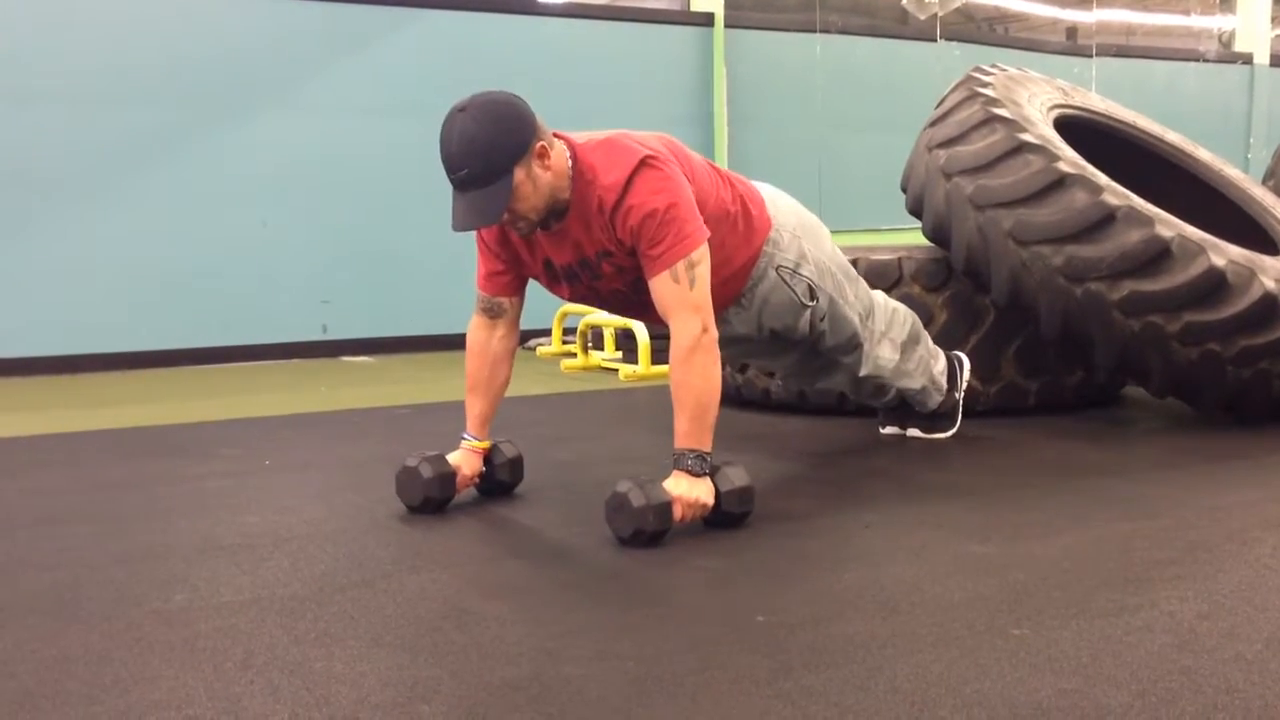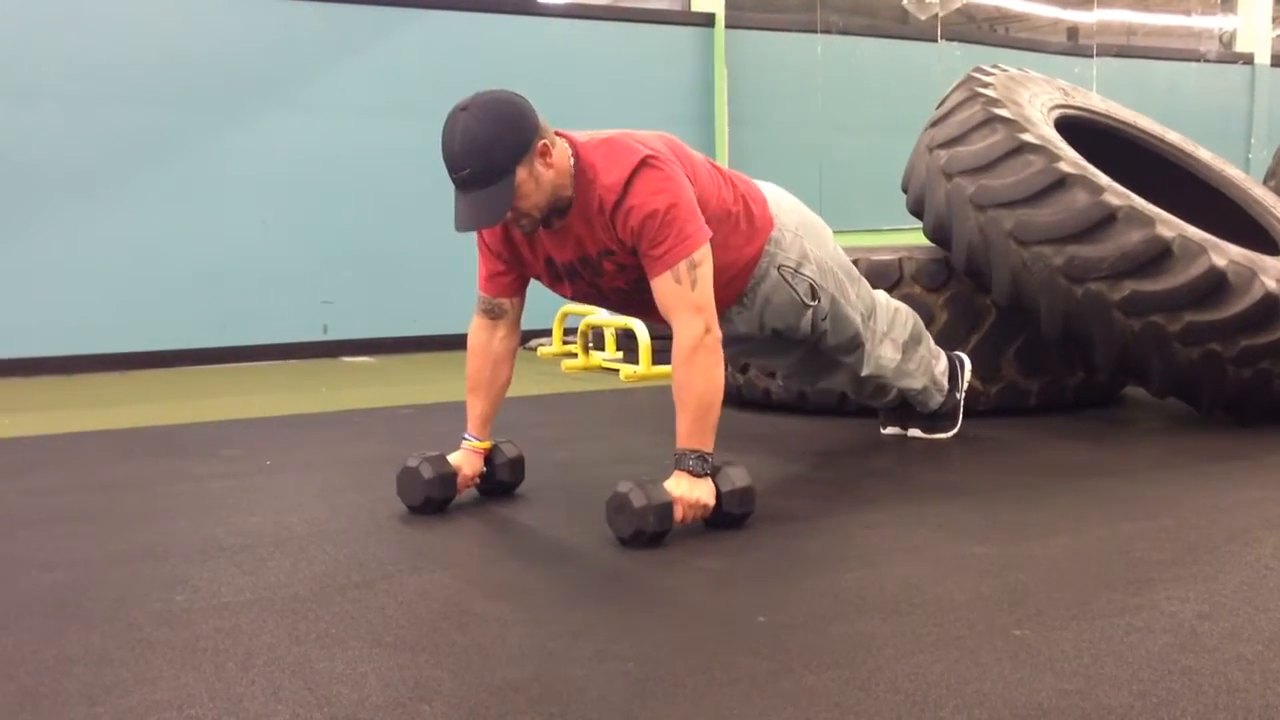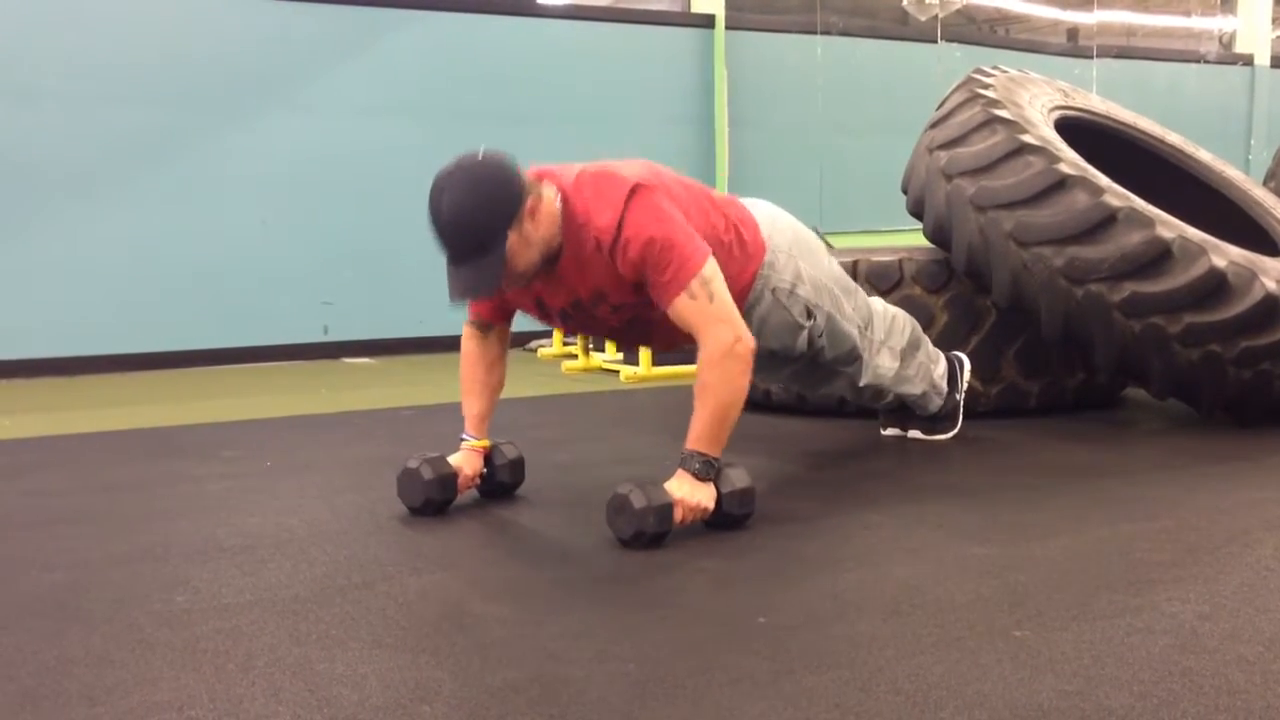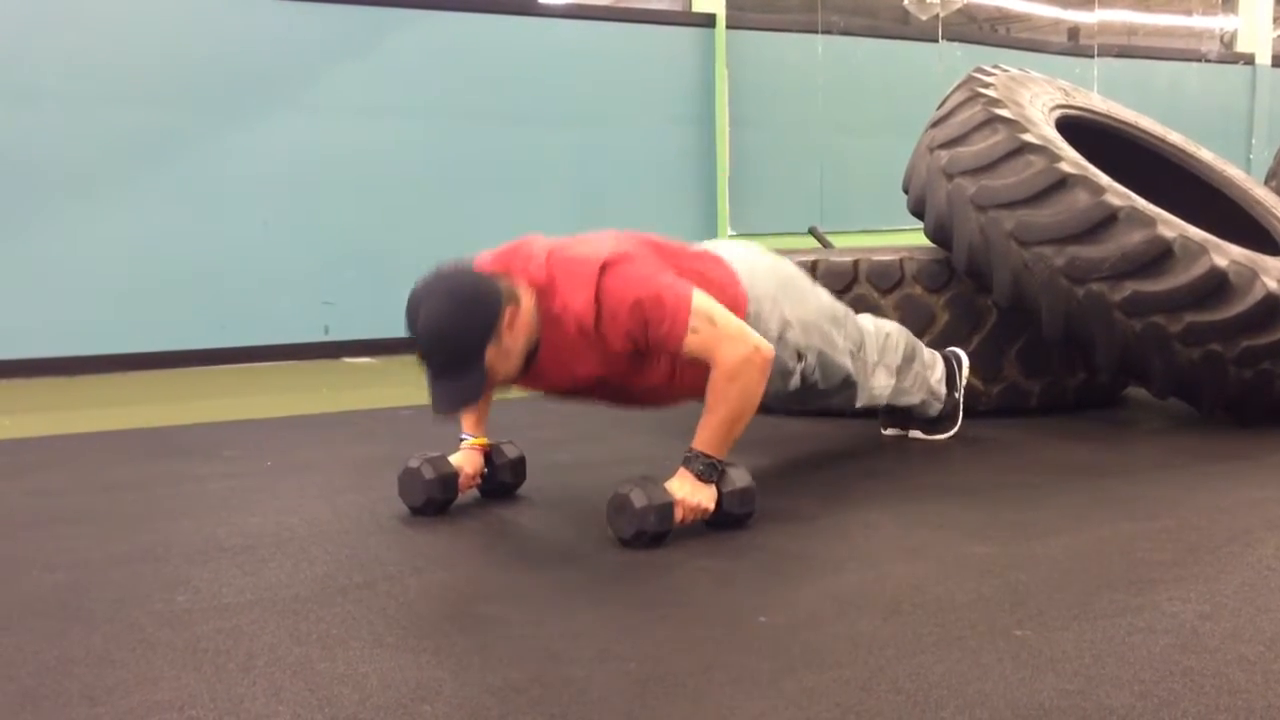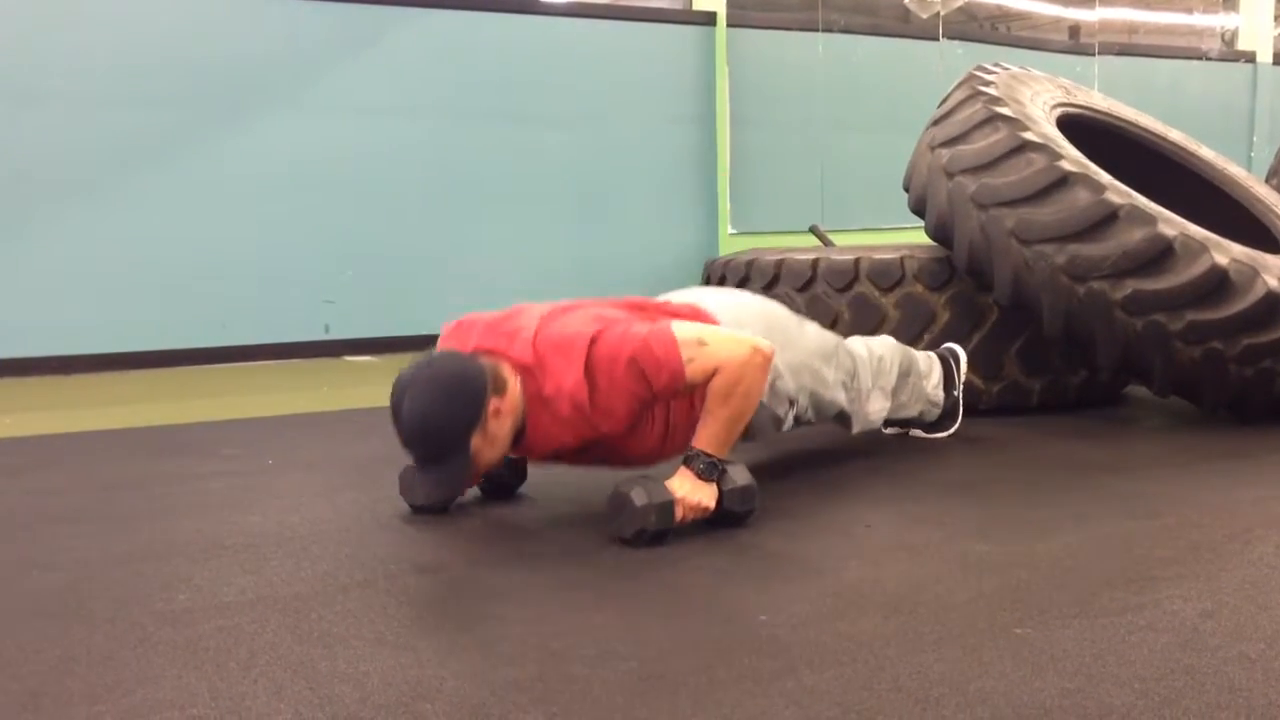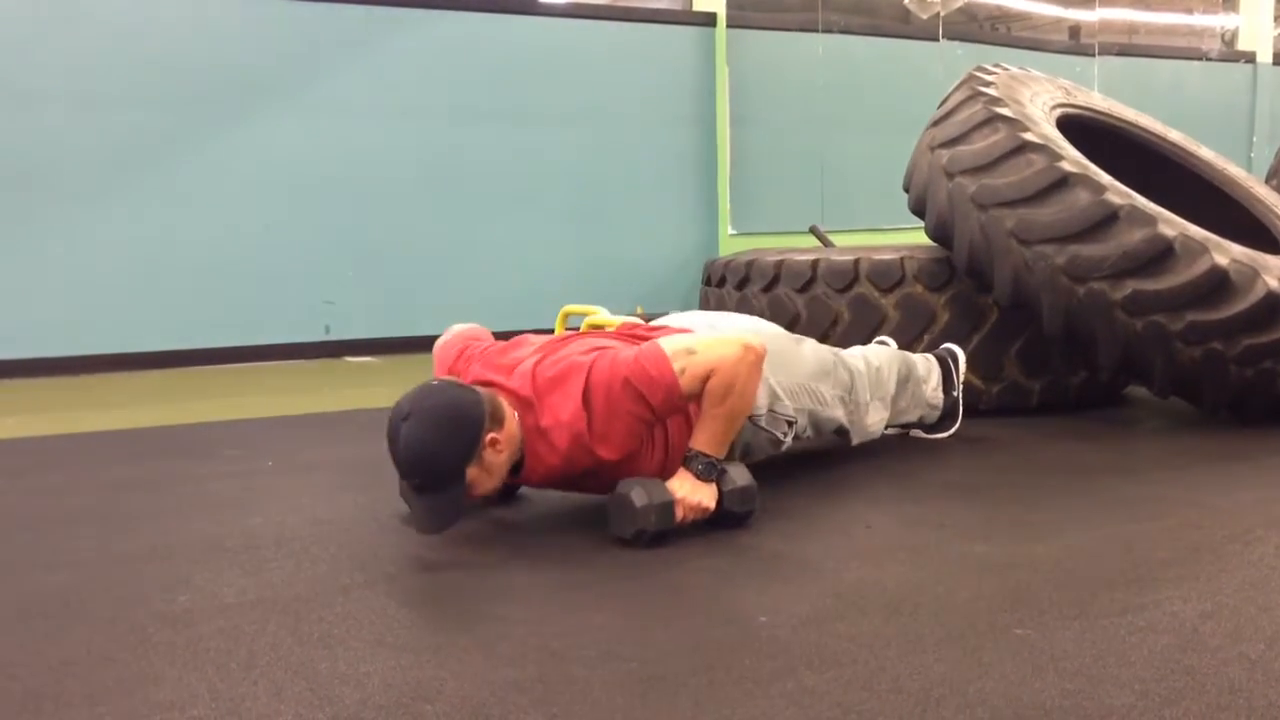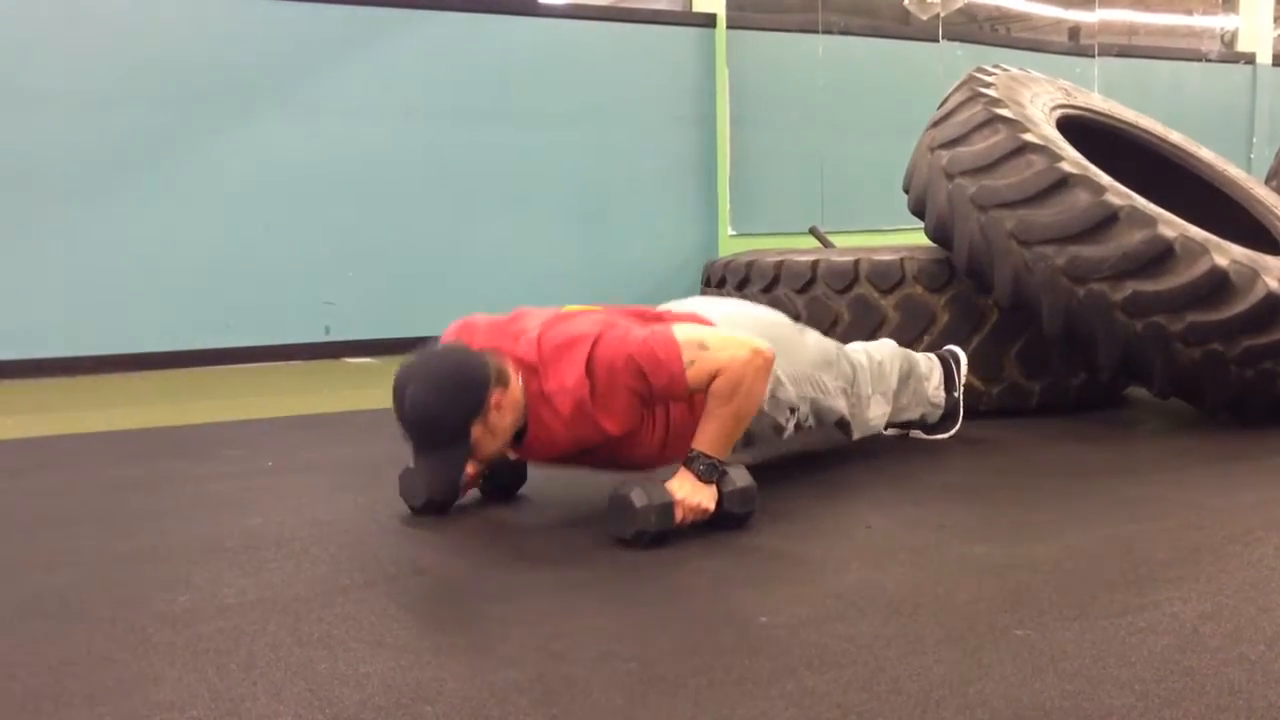
dt=0.2s
person 1, frame 1
left shoulder: (637, 184)
right shoulder: (503, 212)
left elbow: (694, 332)
right elbow: (494, 322)
left wrist: (691, 467)
right wrist: (473, 443)
left hip: (769, 255)
left knee: (867, 337)
right knee: (826, 366)
left ankle: (939, 380)
right ankle: (903, 398)
person 1, frame 2
left shoulder: (638, 184)
right shoulder: (506, 211)
left elbow: (697, 332)
right elbow: (495, 322)
left wrist: (692, 467)
right wrist: (475, 442)
left hip: (771, 255)
right hip: (715, 293)
left knee: (867, 338)
right knee: (824, 363)
left ankle: (940, 382)
right ankle: (905, 396)
person 1, frame 3
left shoulder: (629, 221)
right shoulder: (497, 240)
left elbow: (729, 343)
right elbow: (484, 332)
left wrist: (696, 470)
right wrist: (473, 441)
left hip: (763, 270)
right hip: (697, 289)
left knee: (864, 347)
right knee: (825, 369)
left ankle: (939, 383)
right ankle: (905, 396)
person 1, frame 4
left shoulder: (607, 297)
right shoulder: (482, 295)
left elbow: (748, 356)
right elbow: (464, 370)
left wrist: (699, 472)
right wrist: (473, 441)
left hip: (750, 311)
right hip: (681, 302)
left knee: (858, 365)
left ankle: (937, 378)
right ankle: (909, 397)
person 1, frame 5
left shoulder: (592, 372)
right shoulder: (465, 355)
left elbow: (749, 356)
left wrist: (700, 469)
right wrist: (474, 463)
left hip: (734, 347)
right hip: (675, 328)
left knee: (848, 384)
left ankle: (936, 375)
right ankle: (908, 371)
person 1, frame 6
left shoulder: (586, 407)
right shoulder: (460, 373)
left elbow: (742, 353)
right elbow: (458, 333)
left wrist: (699, 470)
left hip: (739, 374)
right hip: (669, 349)
left knee: (846, 394)
left ankle: (935, 376)
right ankle: (875, 359)
person 1, frame 7
left shoulder: (591, 377)
right shoulder: (467, 350)
left elbow: (750, 355)
left wrist: (701, 469)
right wrist: (473, 461)
left hip: (739, 359)
right hip: (673, 340)
left knee: (848, 390)
left ankle: (935, 376)
right ankle: (879, 360)
